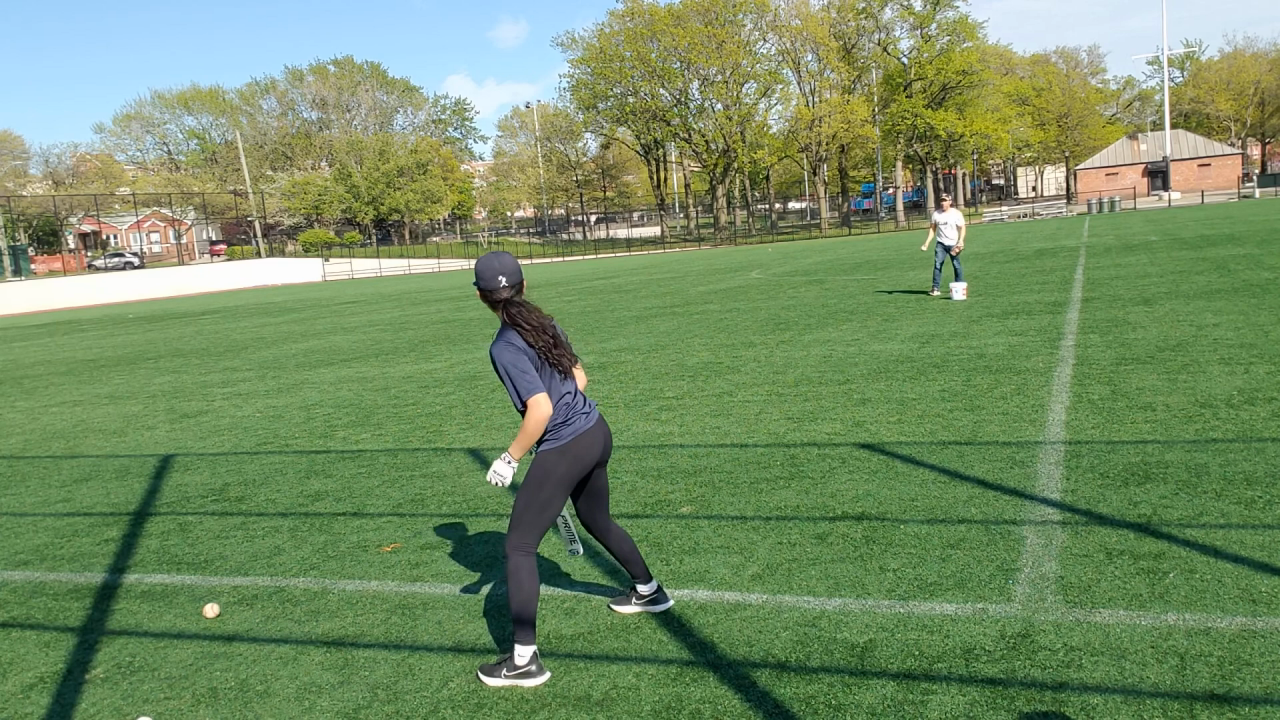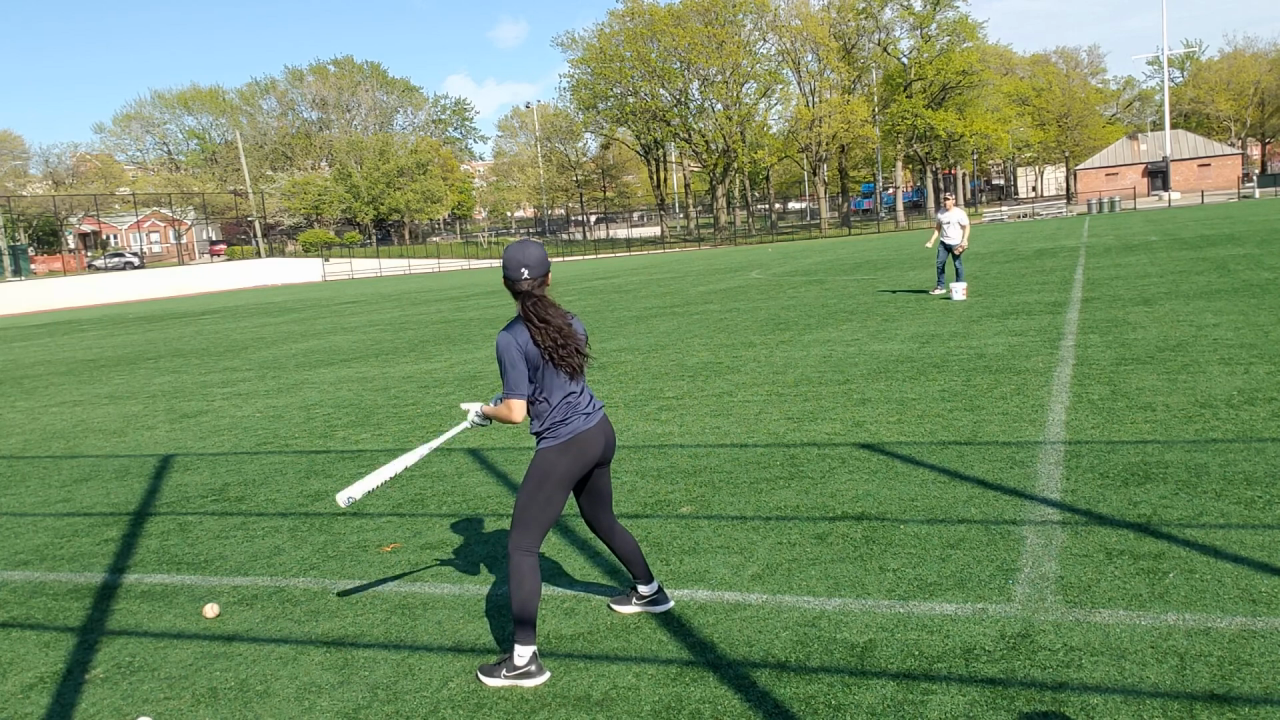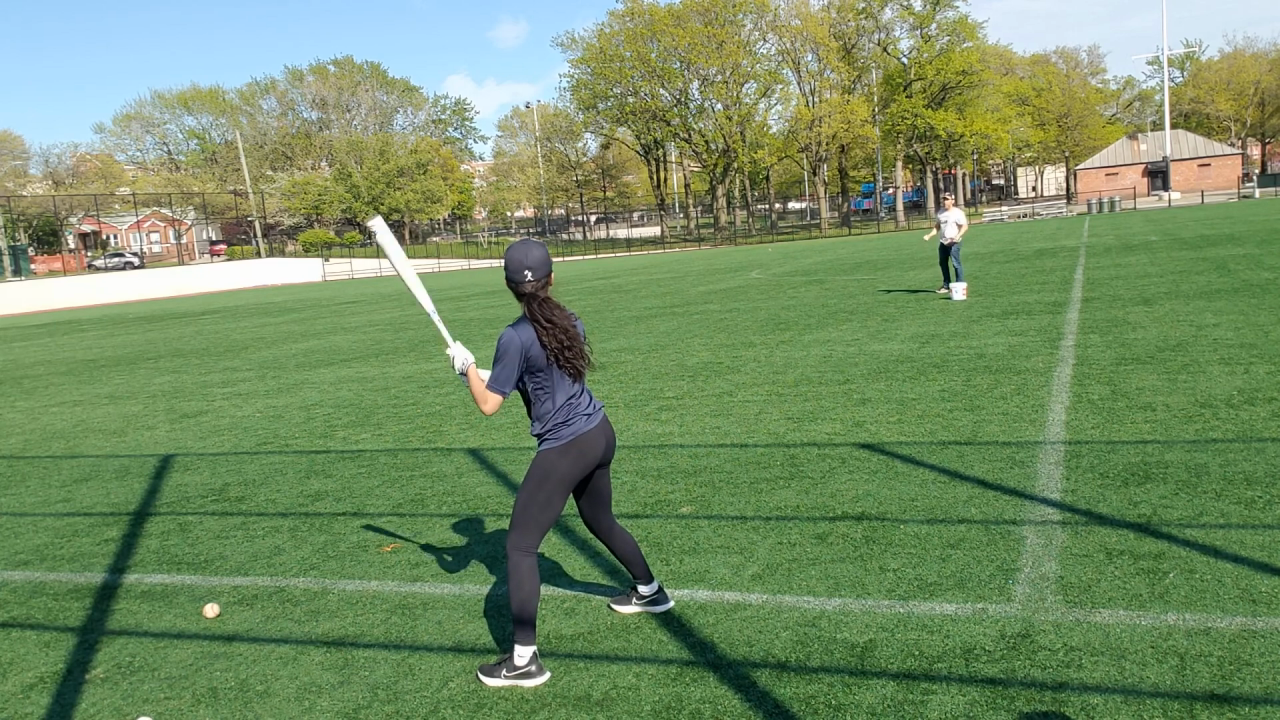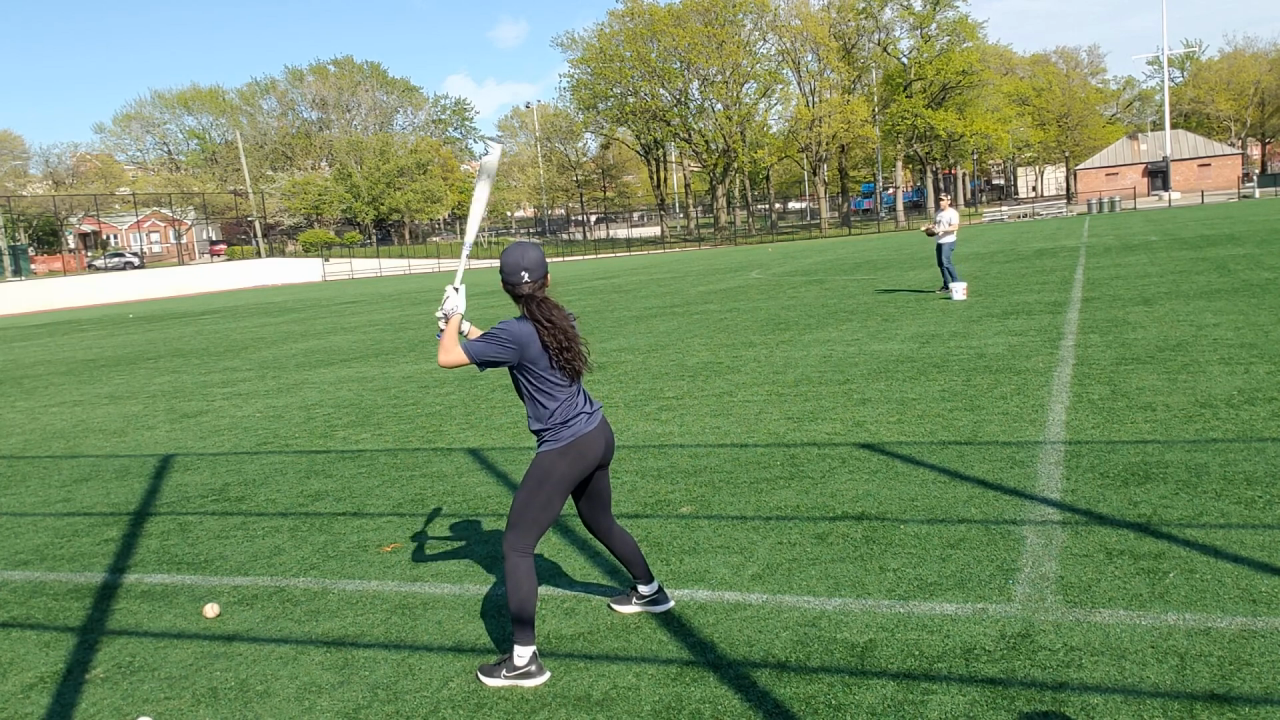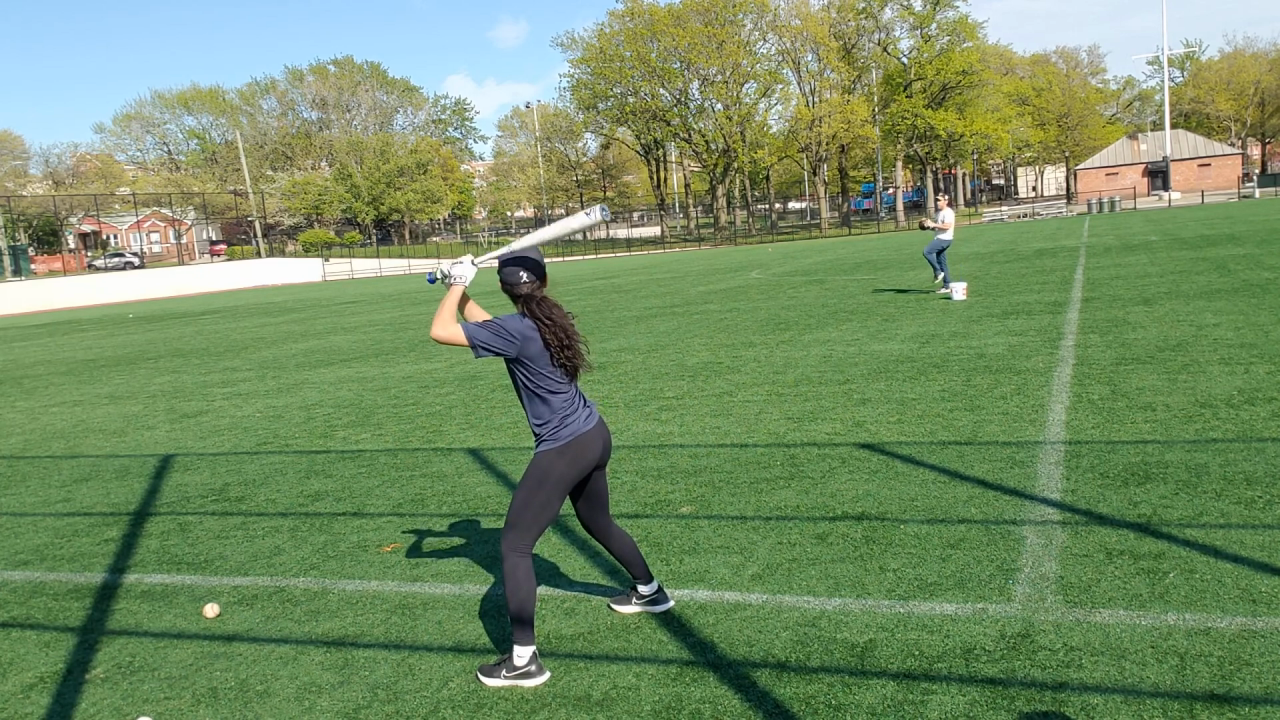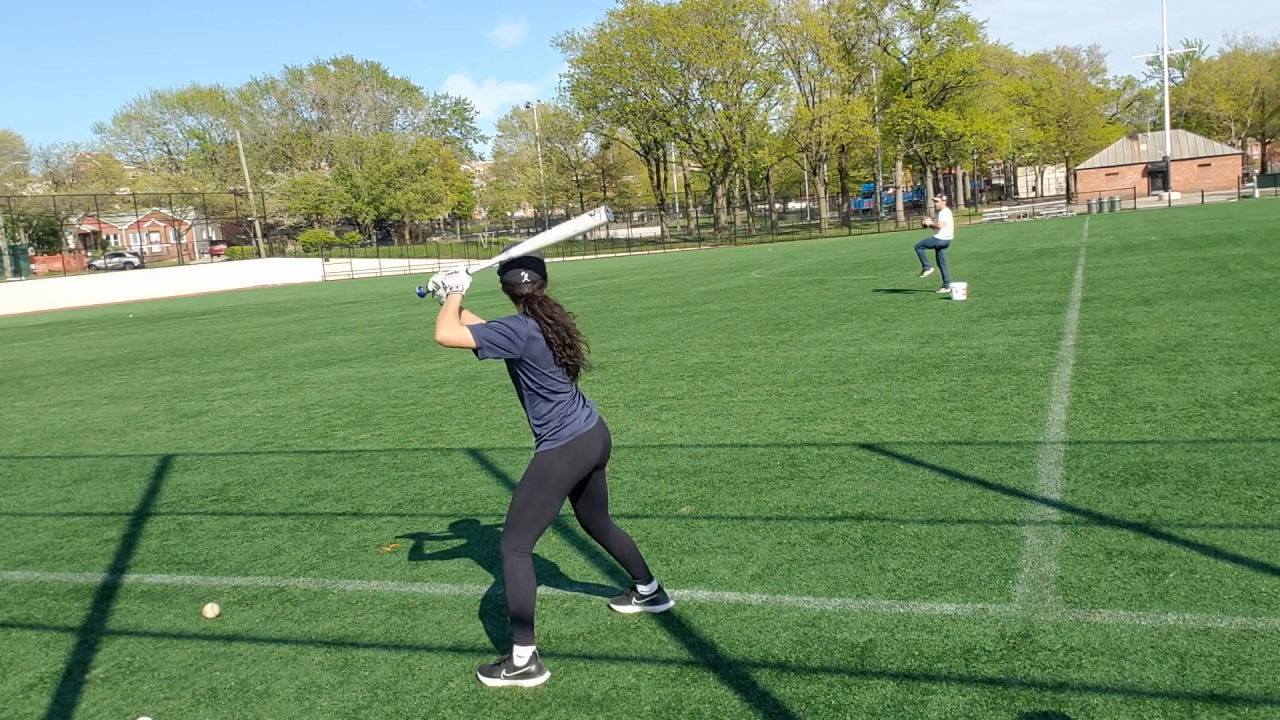
dt=0.3s
person 1, frame 1
left shoulder: (504, 347)
right shoulder: (542, 325)
left elbow: (540, 411)
left wrist: (511, 458)
left hip: (565, 450)
right hip: (596, 433)
left knee: (518, 546)
right knee: (597, 521)
left ankle: (524, 659)
right ankle: (649, 590)
person 1, frame 2
left shoulder: (511, 338)
right shoulder: (570, 322)
left elbow: (515, 412)
left wrist: (484, 410)
right wrist: (510, 398)
left hip: (564, 447)
right hip: (599, 432)
left knee: (522, 545)
right knee: (602, 520)
left ankle: (525, 659)
right ankle: (649, 591)
person 1, frame 3
left shoulder: (516, 336)
right shoulder: (569, 322)
left elbow: (487, 404)
left wrist: (467, 365)
right wrist: (491, 371)
left hip: (564, 449)
right hip: (599, 433)
left knee: (519, 546)
right knee: (600, 521)
left ankle: (524, 659)
right ankle: (650, 591)
person 1, frame 4
left shoulder: (515, 333)
right shoulder: (559, 320)
left elbow: (447, 357)
left wrist: (454, 314)
right wrist: (465, 324)
left hip: (565, 450)
right hip: (597, 435)
left knee: (516, 546)
right knee: (600, 522)
left ankle: (524, 660)
right ankle: (649, 590)
person 1, frame 5
left shoulder: (517, 329)
right shoulder: (552, 319)
left elbow: (440, 332)
right elbow: (491, 325)
left wrist: (457, 284)
right wrist: (461, 293)
left hip: (563, 451)
right hip: (594, 436)
left knee: (514, 546)
right knee: (598, 522)
left ankle: (524, 660)
right ankle: (649, 591)
person 1, frame 6
left shoulder: (520, 329)
right shoulder: (551, 320)
left elbow: (446, 335)
right elbow: (492, 331)
left wrist: (455, 292)
right wrist: (454, 300)
left hip: (564, 450)
right hip: (594, 436)
left knee: (514, 546)
right knee: (597, 522)
left ankle: (524, 659)
right ankle: (649, 590)
